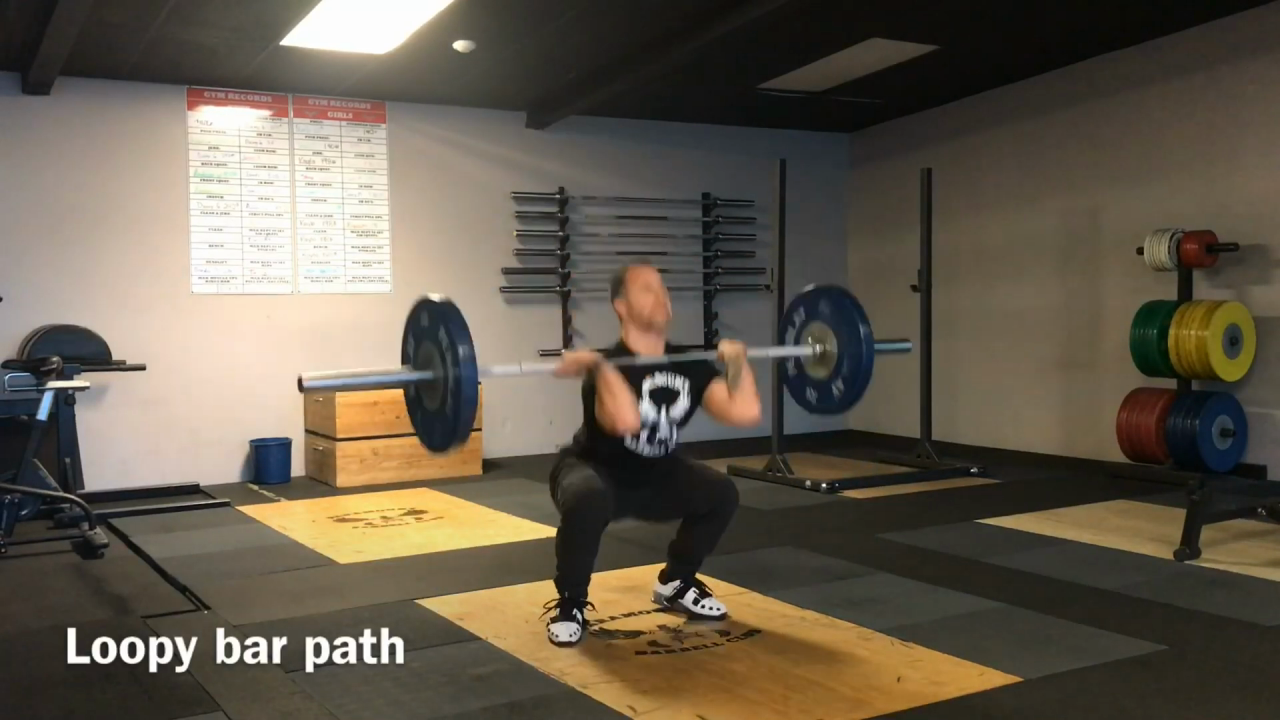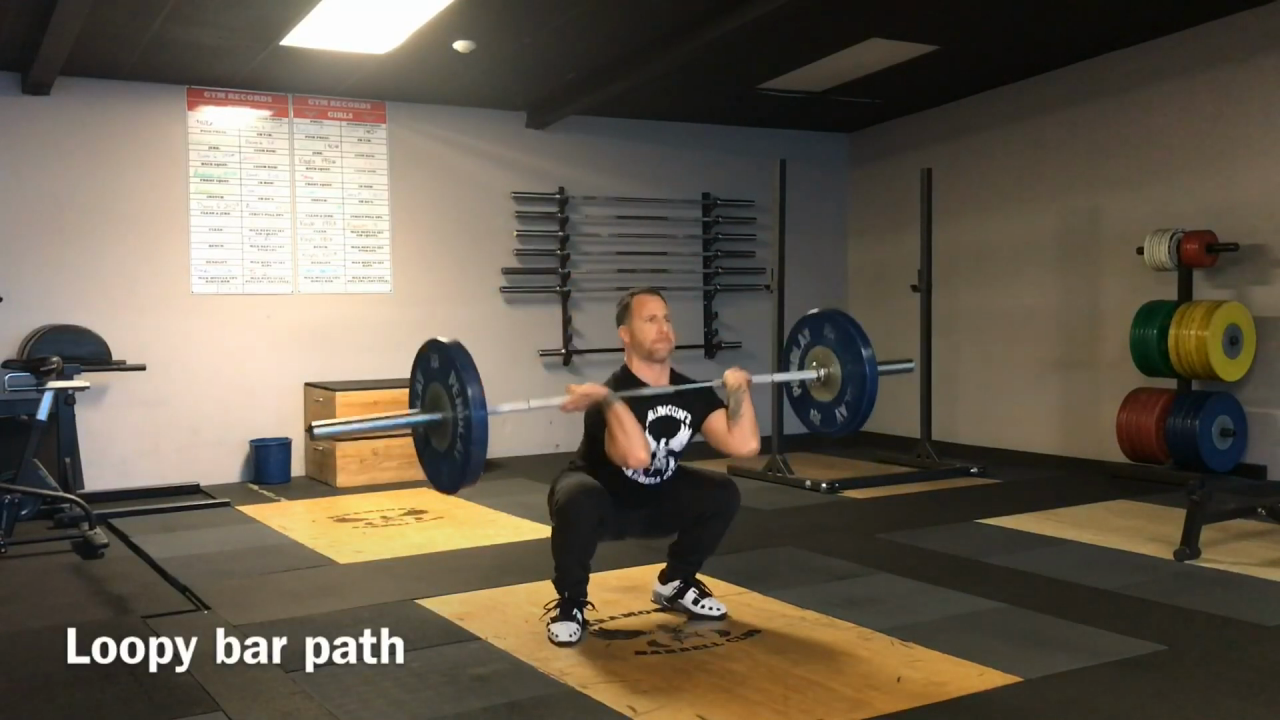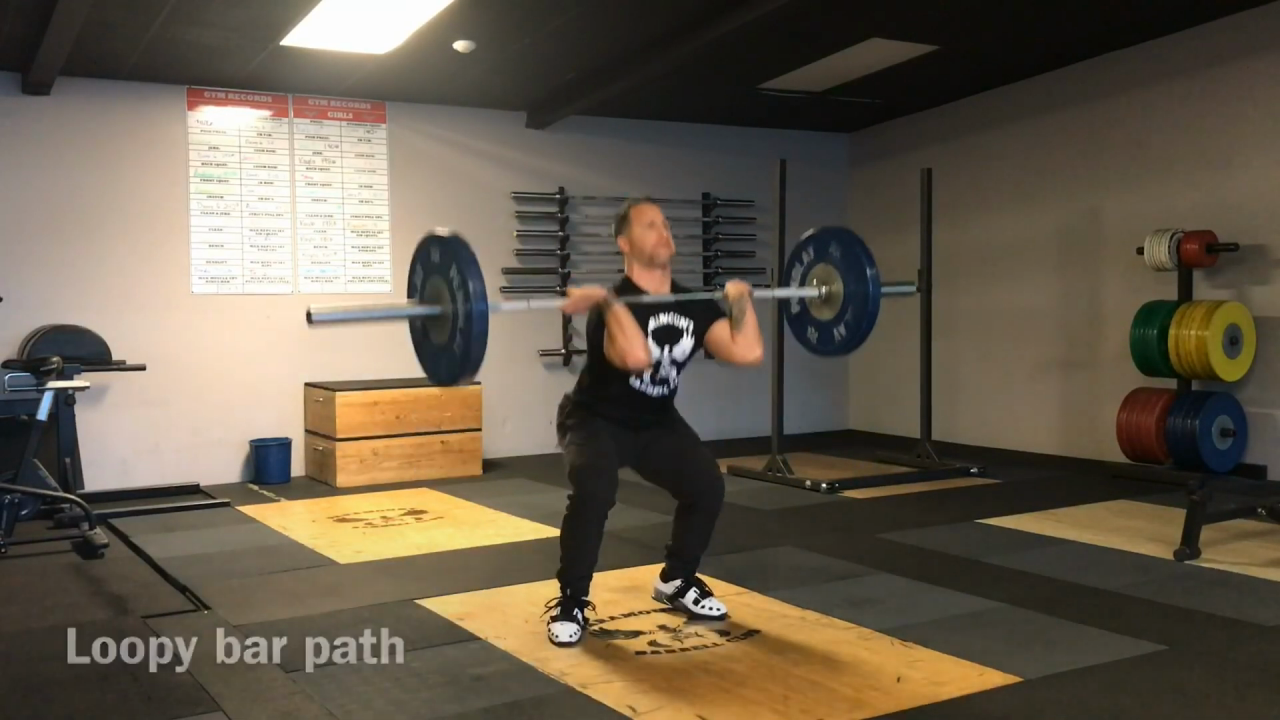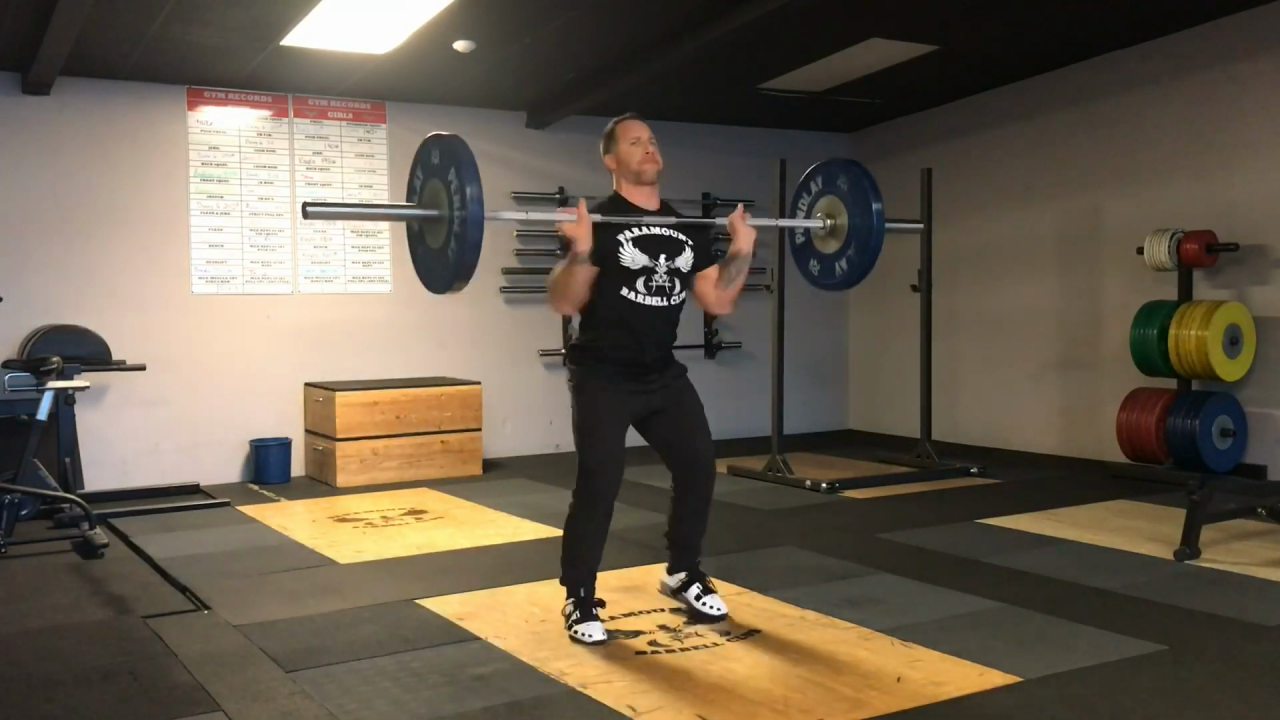
dt=0.4s
person 1, frame 1
left shoulder: (689, 367)
right shoulder: (610, 370)
left elbow: (746, 413)
right elbow: (626, 419)
left wrist: (734, 361)
right wrist: (597, 364)
left hip: (656, 478)
right hip: (596, 476)
left knee: (722, 495)
right knee: (586, 504)
left ankle: (675, 582)
right ankle: (570, 603)
person 1, frame 2
left shoulder: (691, 394)
right shoulder: (613, 398)
left elbow: (745, 444)
right elbow: (636, 456)
left wrist: (737, 389)
right wrist: (606, 399)
left hip: (653, 499)
right hip: (594, 492)
left knee: (722, 496)
right knee: (580, 506)
left ankle: (675, 583)
right ankle: (569, 603)
person 1, frame 3
left shoulder: (693, 305)
right shoulder: (613, 304)
left elbow: (748, 351)
right elbow: (636, 357)
left wrist: (739, 301)
right wrist: (606, 302)
left hip: (656, 422)
right hip: (595, 420)
left knee: (706, 485)
right knee: (595, 492)
left ankle: (677, 582)
right ankle: (571, 602)
person 1, frame 4
left shoulder: (685, 230)
right shoulder: (599, 220)
left elbow: (718, 302)
right elbow: (564, 303)
left wrist: (738, 249)
right wrist: (578, 250)
left hip: (664, 375)
right hip: (602, 374)
left knee: (698, 471)
right knee: (598, 482)
left ankle: (682, 575)
right ankle: (579, 599)
